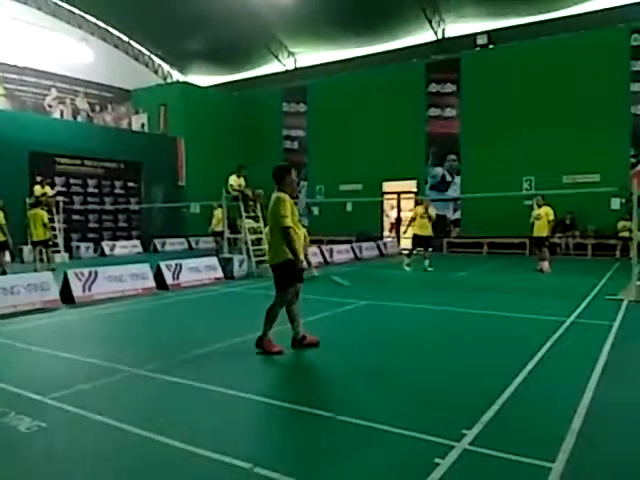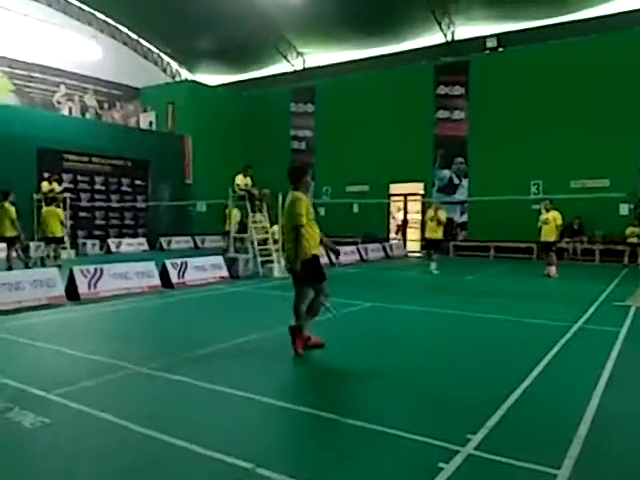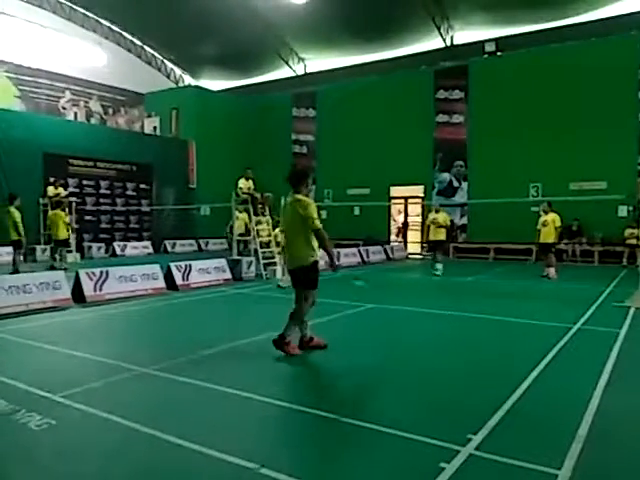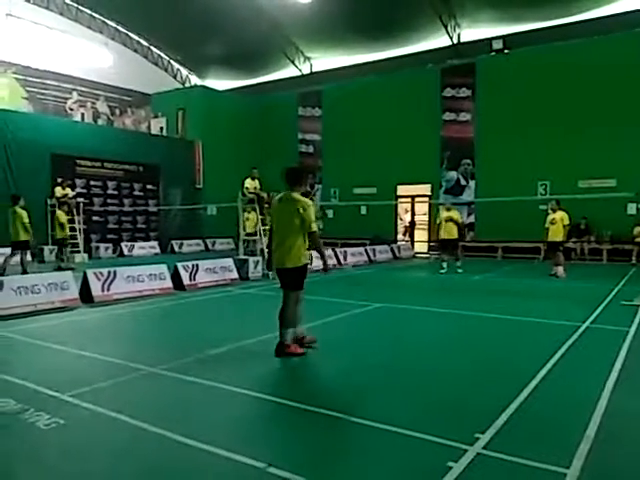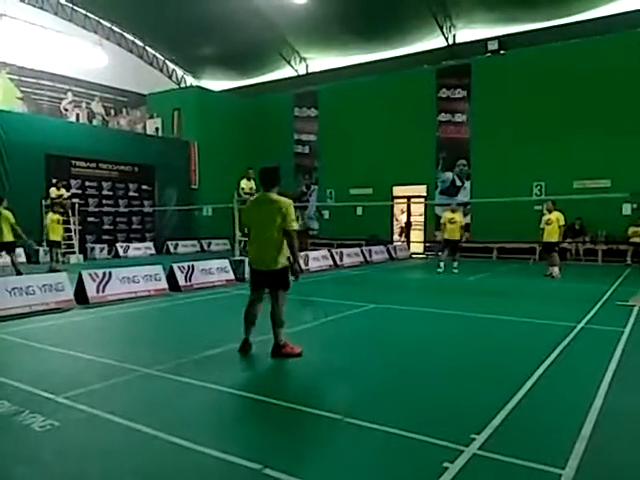
dt=0.4s
person 1, frame 1
left shoulder: (283, 199)
right shoulder: (282, 200)
right elbow: (287, 232)
right wrist: (298, 258)
left hip: (288, 257)
right hip: (285, 258)
left knee: (293, 296)
right knee: (282, 298)
left ankle: (298, 336)
right ankle: (264, 338)
person 1, frame 2
left shoulder: (295, 198)
right shoulder: (299, 199)
right elbow: (298, 231)
left wrist: (327, 244)
right wrist: (296, 259)
left hip: (303, 257)
right hip: (305, 256)
left knee: (302, 296)
right knee: (321, 293)
left ankle: (303, 336)
right ankle: (301, 329)
person 1, frame 3
left shoulder: (288, 203)
right shoulder: (306, 203)
right elbow: (319, 232)
right wrist: (332, 256)
left hip: (292, 260)
right hip: (305, 259)
left knee: (301, 299)
right knee: (308, 301)
left ankle: (305, 338)
right ankle: (284, 338)
person 1, frame 4
left shoulder: (277, 202)
right shoulder: (304, 204)
left elbow: (272, 231)
right elbow: (313, 235)
left wrist: (270, 255)
right wrist: (324, 257)
left hip: (279, 259)
right hip: (295, 260)
left knee: (294, 297)
right knee: (290, 300)
left ankle: (297, 335)
right ankle: (284, 344)
person 1, frame 5
left shoulder: (251, 204)
right shoulder: (284, 204)
left elbow: (249, 233)
right elbow: (290, 235)
right wrist: (295, 261)
left hip: (256, 261)
right hip: (276, 262)
left knee: (255, 300)
right knee: (278, 302)
left ankle: (246, 340)
right ankle: (279, 344)
